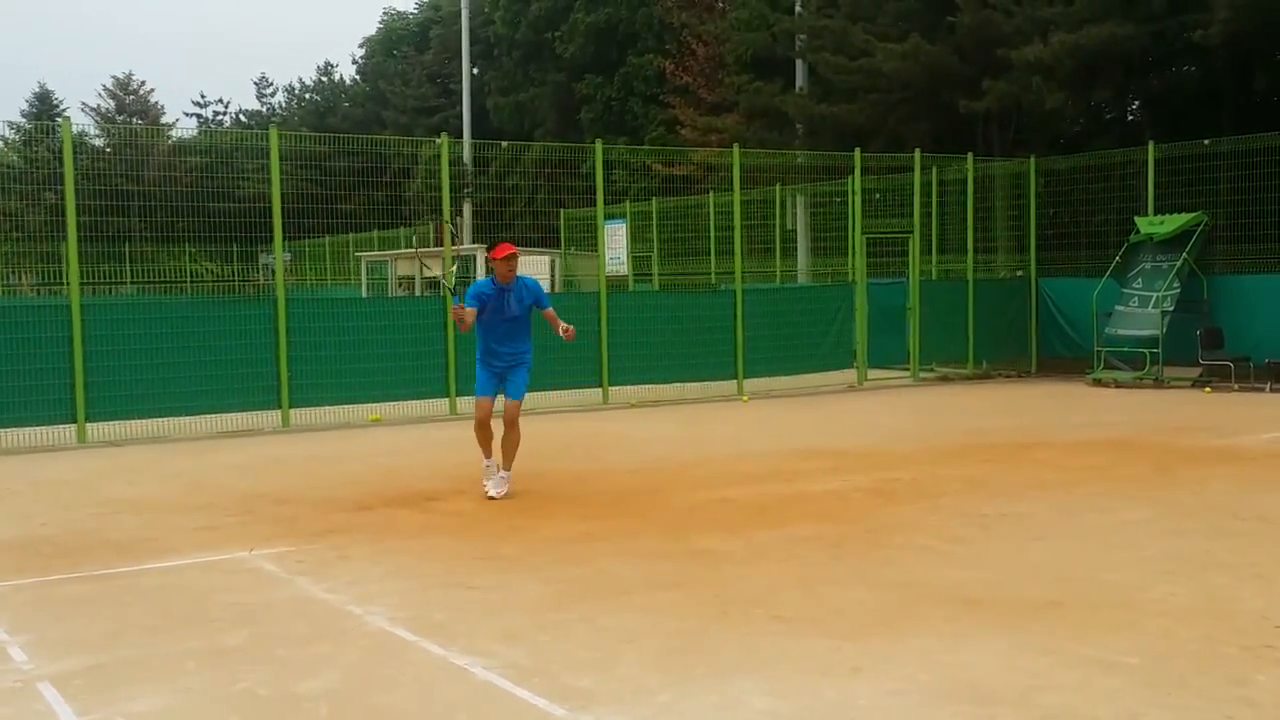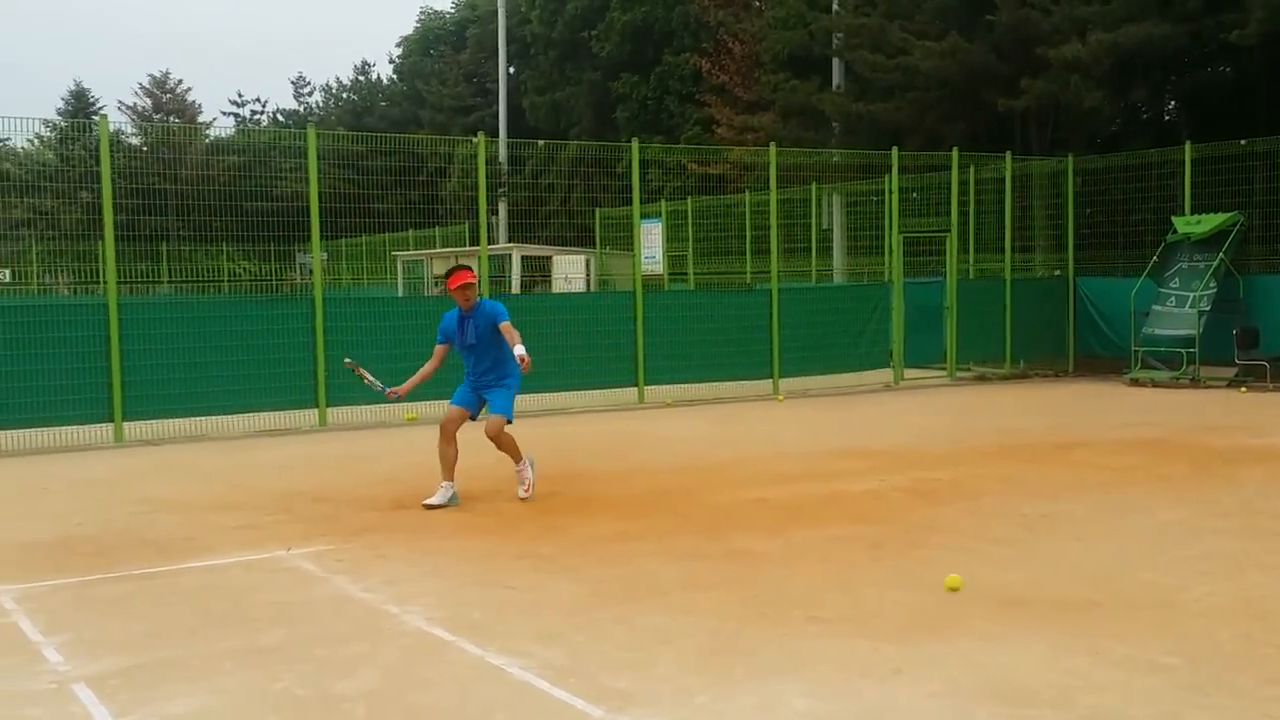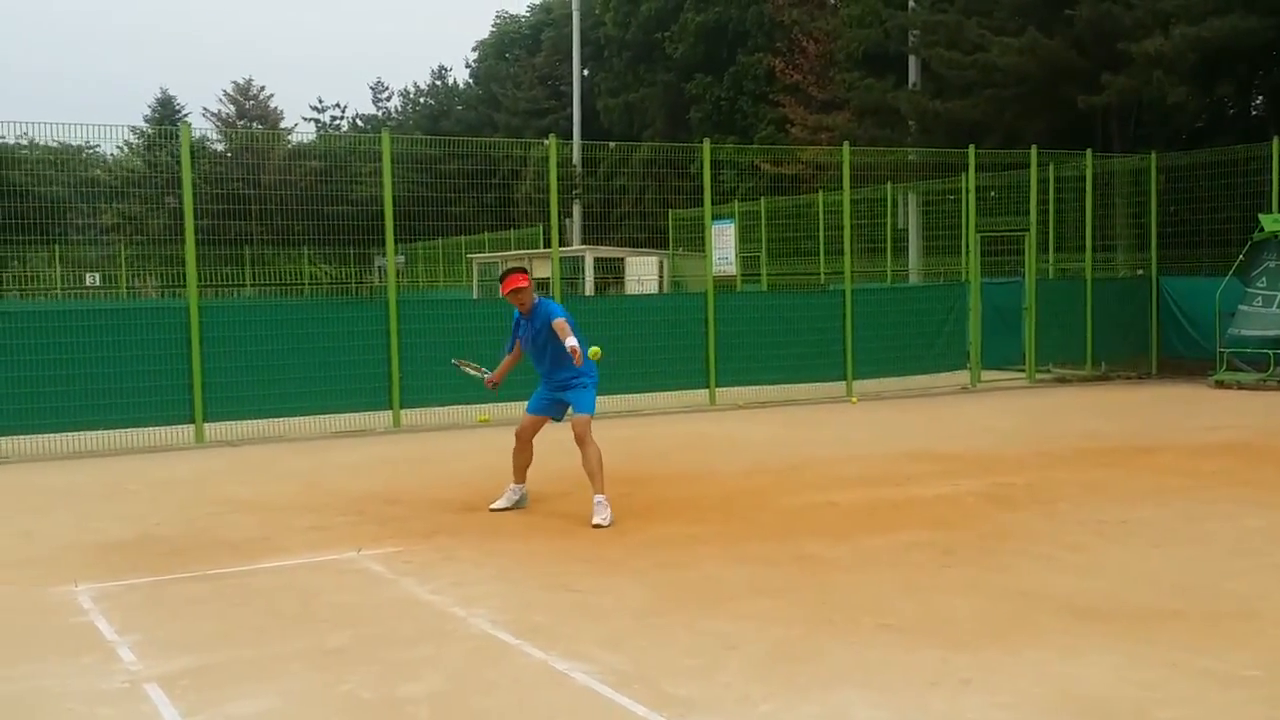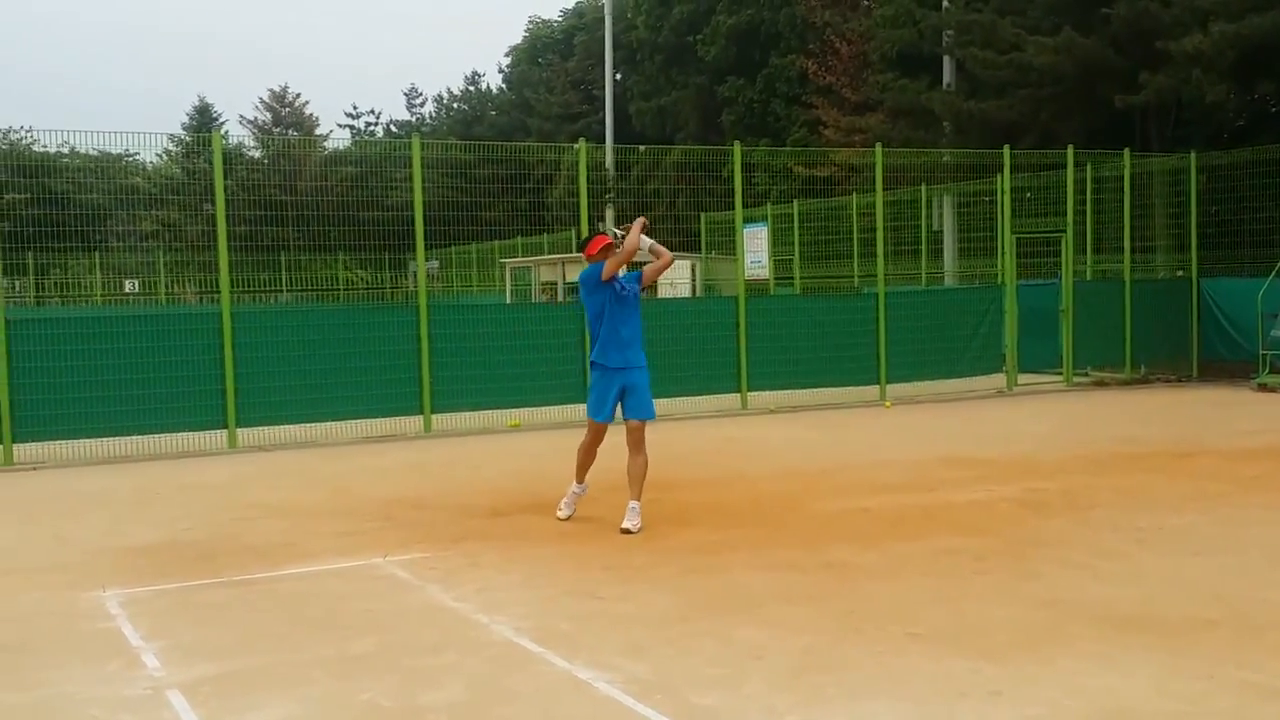
dt=0.5s
person 1, frame 1
left shoulder: (531, 287)
right shoulder: (478, 289)
left elbow: (552, 317)
right elbow: (468, 322)
left wrist: (563, 327)
right wrist: (460, 318)
left hip: (518, 362)
right hip: (488, 362)
left knee: (510, 417)
right knee: (481, 416)
left ankle: (505, 475)
right ankle: (490, 465)
person 1, frame 2
left shoulder: (493, 309)
right shoulder: (449, 321)
left elbow: (510, 331)
right elbow: (435, 362)
left wrist: (520, 351)
right wrist: (405, 388)
left hip: (503, 380)
right hip: (473, 382)
left knee: (494, 431)
right knee: (447, 426)
left ankle: (522, 463)
right ankle: (447, 489)
person 1, frame 3
left shoulder: (549, 308)
right shoulder: (519, 316)
left elbow: (561, 327)
right elbow: (516, 350)
left wrist: (571, 344)
right wrist: (495, 376)
left hip: (579, 380)
right hip: (550, 384)
left knee: (582, 434)
right knee: (522, 433)
left ankle: (601, 502)
right ankle: (517, 491)
person 1, frame 4
left shoulder: (631, 280)
right shoulder: (589, 278)
left elbow: (667, 258)
right elbow: (625, 253)
left wrist: (641, 238)
right wrist: (637, 226)
left hip: (636, 368)
right hip: (605, 368)
left knee: (636, 438)
right knee: (593, 437)
left ankle: (634, 508)
right ankle: (578, 488)
